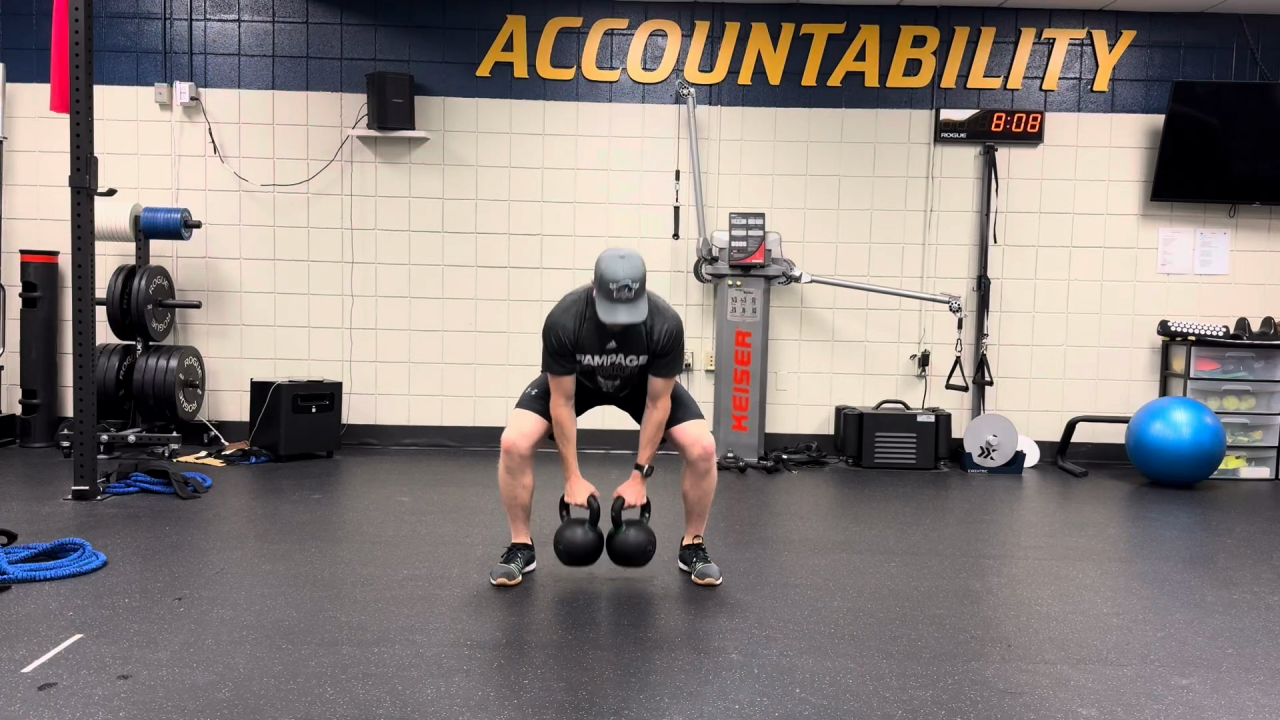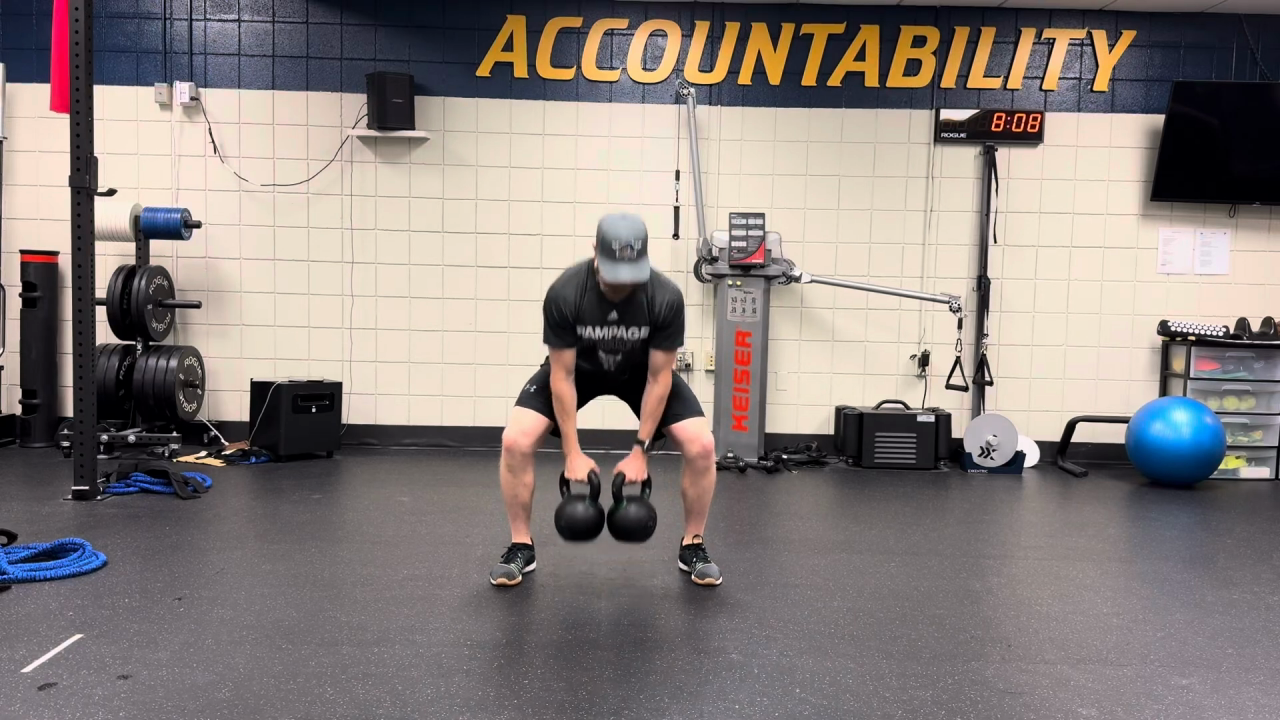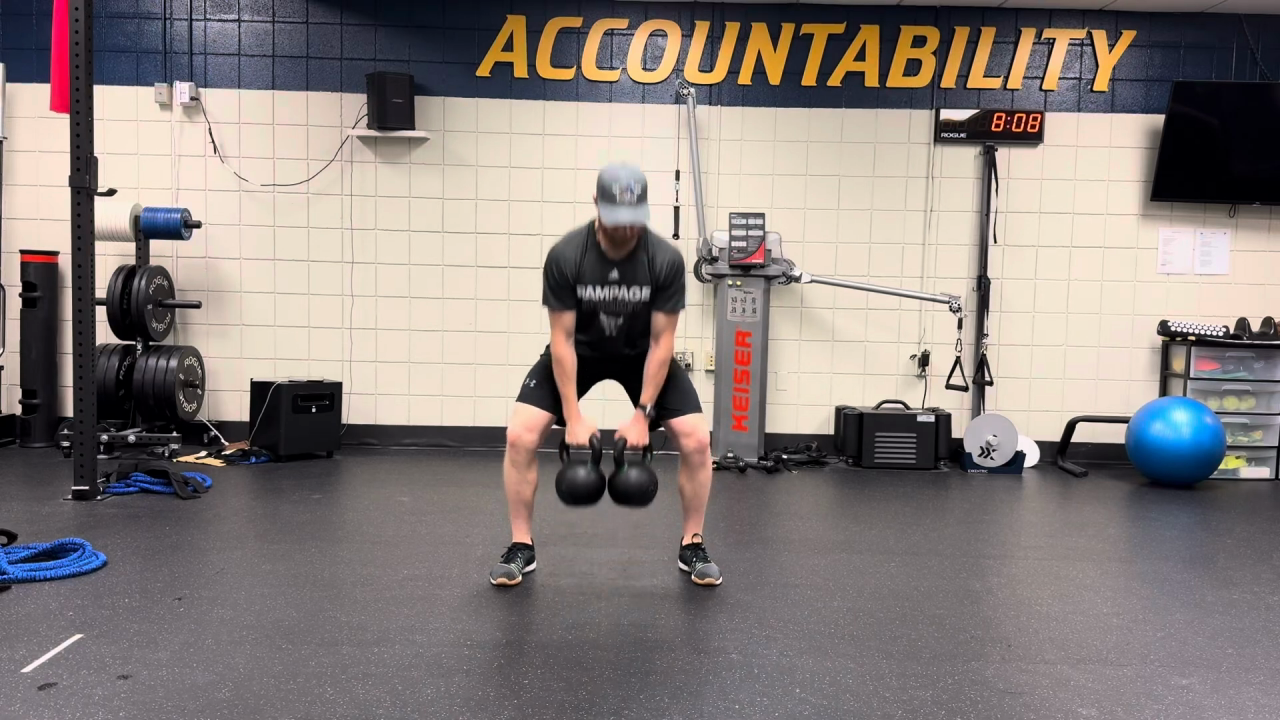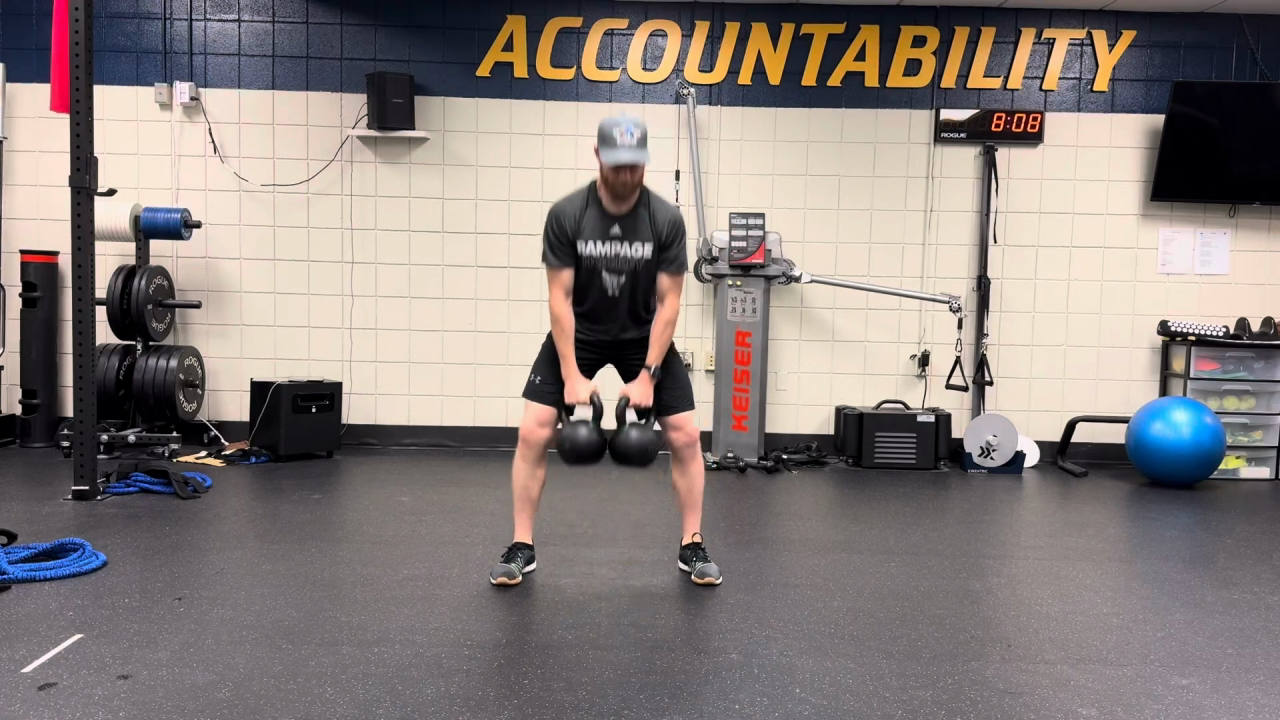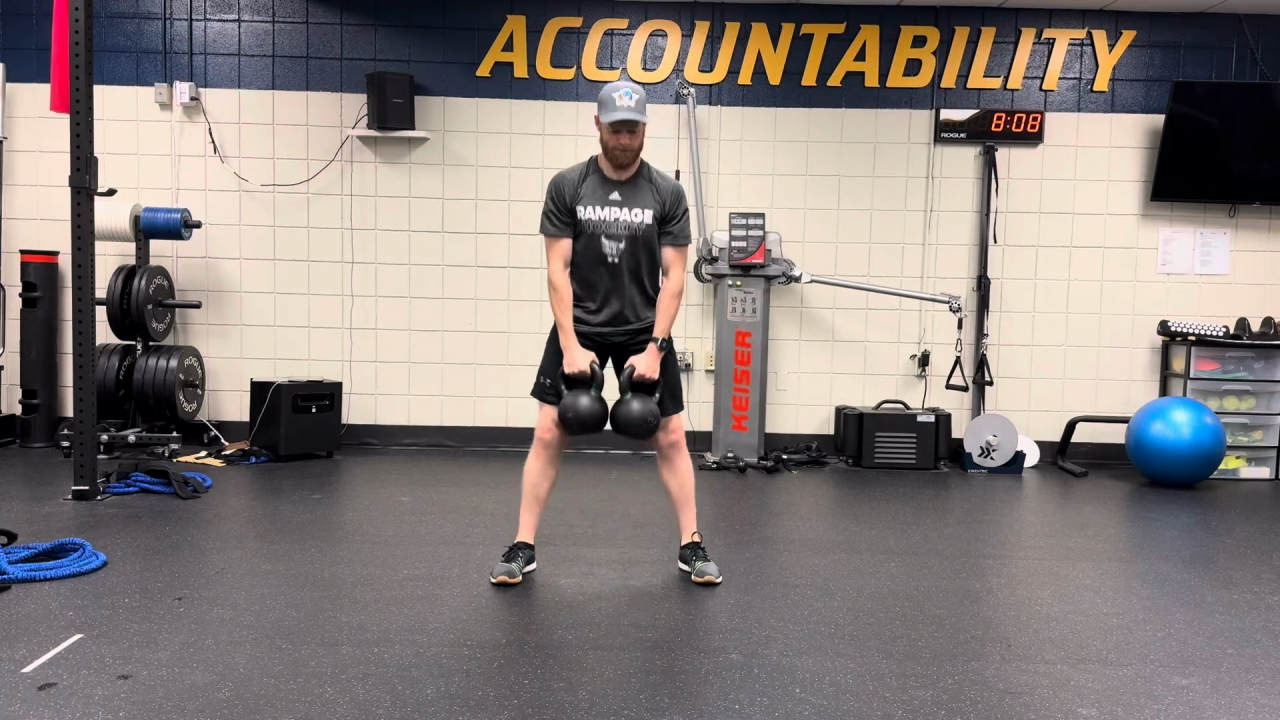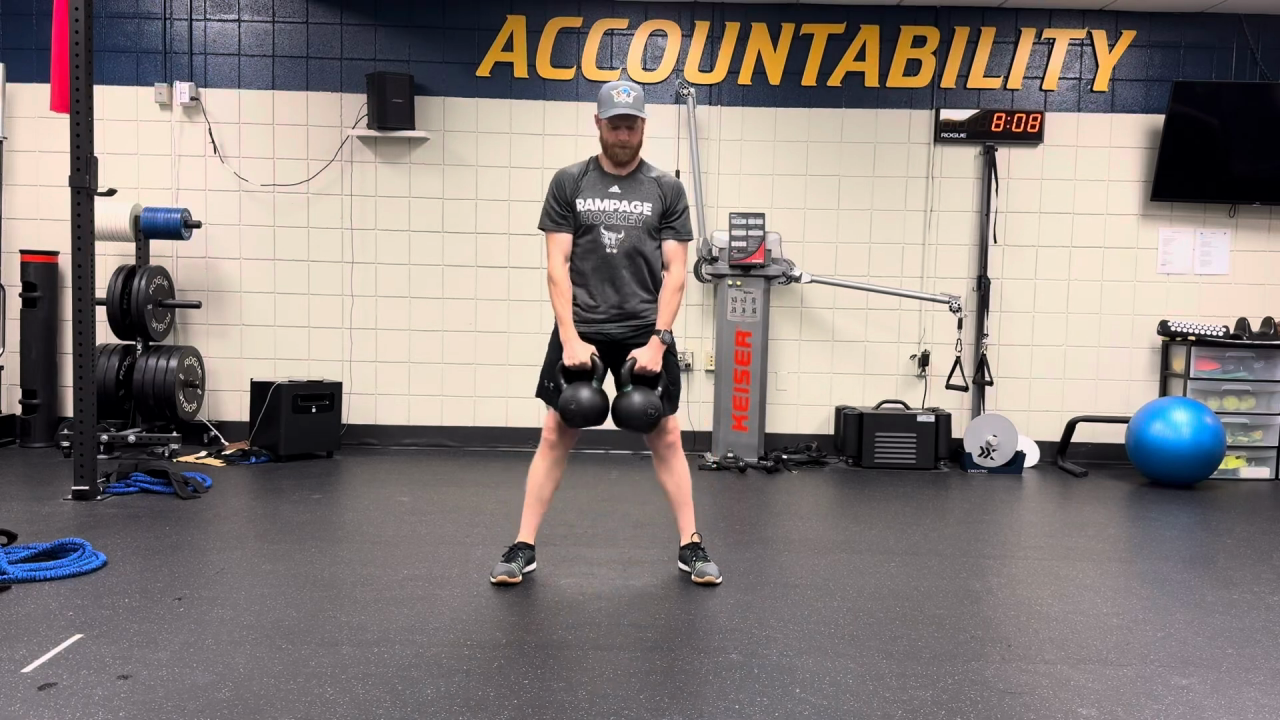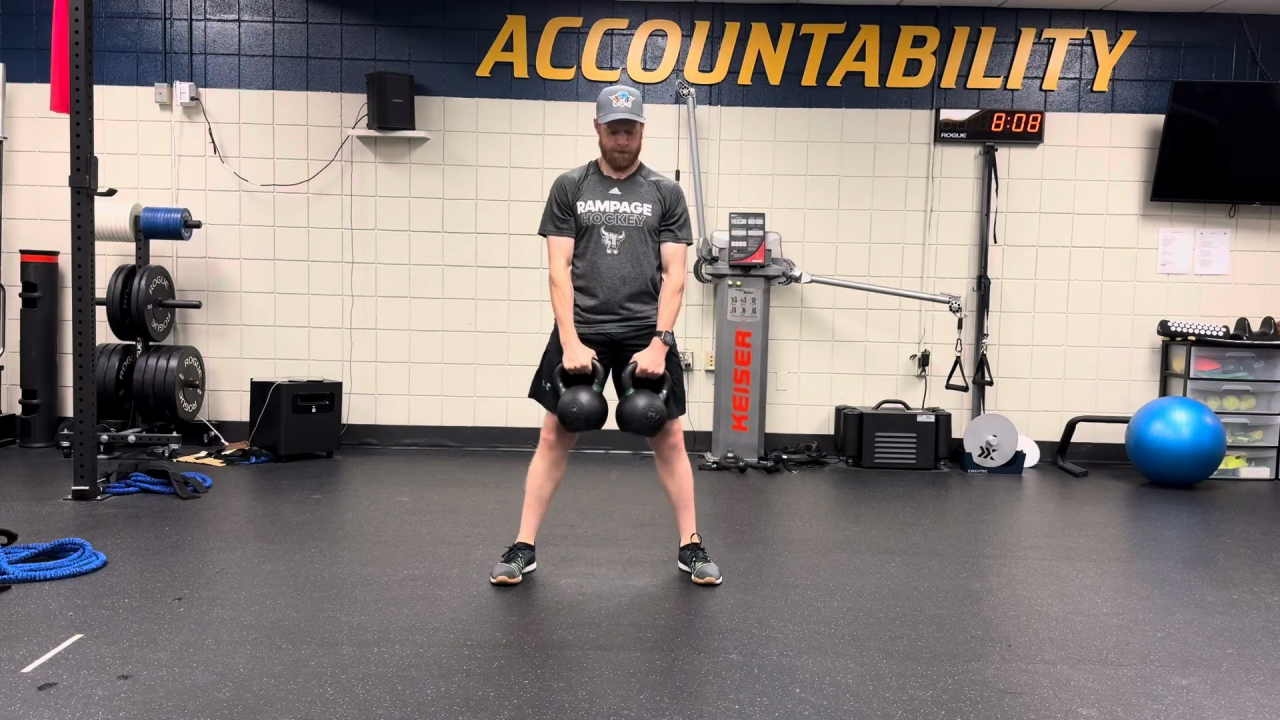
dt=0.1s
person 1, frame 1
left shoulder: (665, 323)
right shoulder: (564, 320)
left elbow: (658, 403)
right elbow: (562, 402)
left wrist: (639, 477)
right wrist: (573, 481)
left hip: (642, 385)
right hip: (577, 381)
left knee: (702, 448)
right knee: (515, 444)
left ankle: (693, 547)
right ankle: (520, 548)
person 1, frame 2
left shoulder: (666, 297)
right shoulder: (565, 292)
left elbow: (659, 377)
right elbow: (562, 377)
left wrist: (640, 451)
right wrist: (573, 454)
left hip: (641, 369)
right hip: (578, 366)
left knee: (700, 445)
right knee: (516, 441)
left ankle: (692, 547)
right ankle: (521, 547)
person 1, frame 3
left shoulder: (665, 258)
right shoulder: (566, 254)
left elbow: (662, 341)
right elbow: (562, 339)
left wrist: (642, 416)
right wrist: (572, 417)
left hip: (641, 356)
right hip: (580, 354)
left knee: (695, 439)
right knee: (521, 435)
left ankle: (693, 545)
right ankle: (520, 547)
person 1, frame 4
left shoulder: (667, 219)
right shoulder: (566, 213)
left elbow: (668, 302)
right elbow: (560, 297)
left wrist: (647, 376)
right wrist: (571, 377)
left hip: (643, 335)
right hip: (579, 333)
left knee: (685, 437)
right knee: (534, 434)
left ankle: (691, 546)
right ankle: (522, 547)
person 1, frame 5
left shoulder: (667, 192)
right shoulder: (567, 186)
left elbow: (674, 276)
right elbow: (558, 270)
left wrist: (655, 349)
right wrist: (569, 347)
left hip: (643, 331)
right hip: (580, 329)
left knee: (670, 439)
right knee: (549, 437)
left ankle: (691, 546)
right ankle: (522, 548)
person 1, frame 6
left shoulder: (667, 188)
right shoulder: (568, 182)
left elbow: (676, 271)
right elbow: (558, 264)
left wrist: (659, 340)
right wrist: (569, 338)
left hip: (645, 329)
right hip: (581, 328)
left knee: (666, 439)
right knee: (555, 439)
left ankle: (691, 545)
right ankle: (523, 547)
person 1, frame 7
left shoulder: (666, 192)
right shoulder: (569, 187)
left elbow: (675, 273)
right elbow: (559, 269)
left wrist: (660, 341)
right wrist: (569, 340)
left hip: (645, 333)
right hip: (582, 333)
left knee: (668, 439)
right knee: (554, 439)
left ankle: (691, 546)
right ankle: (523, 548)
